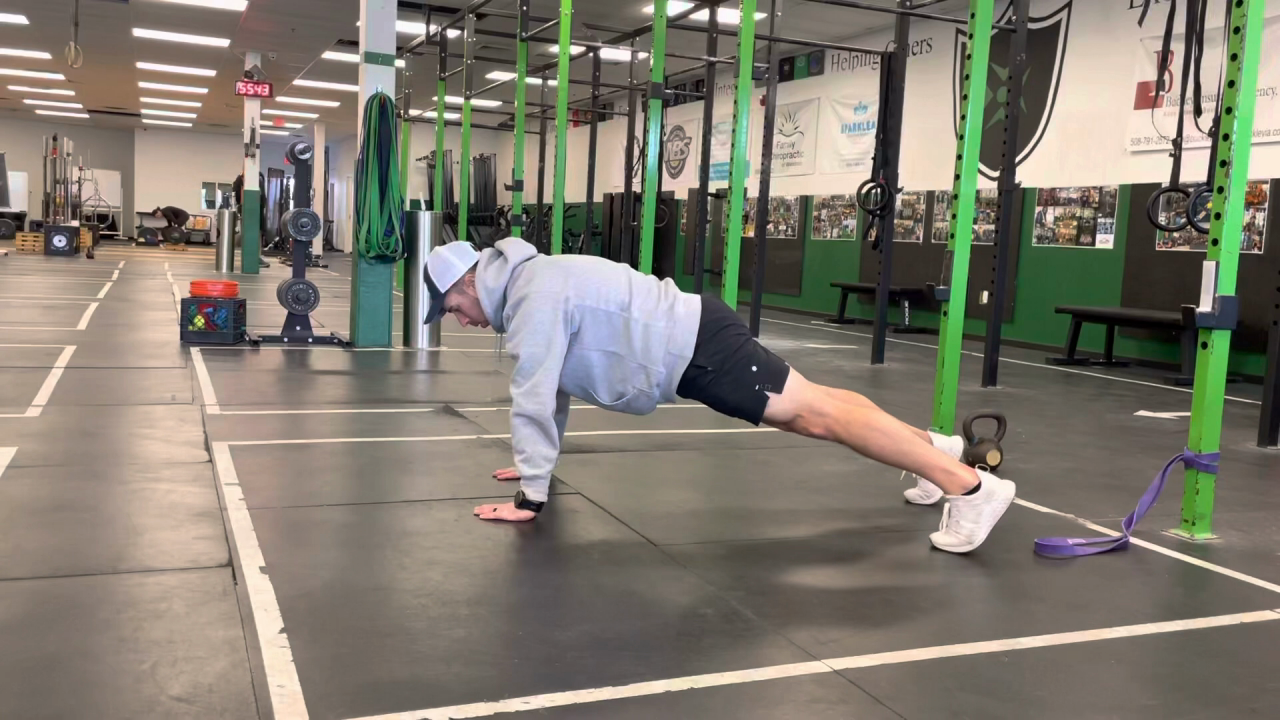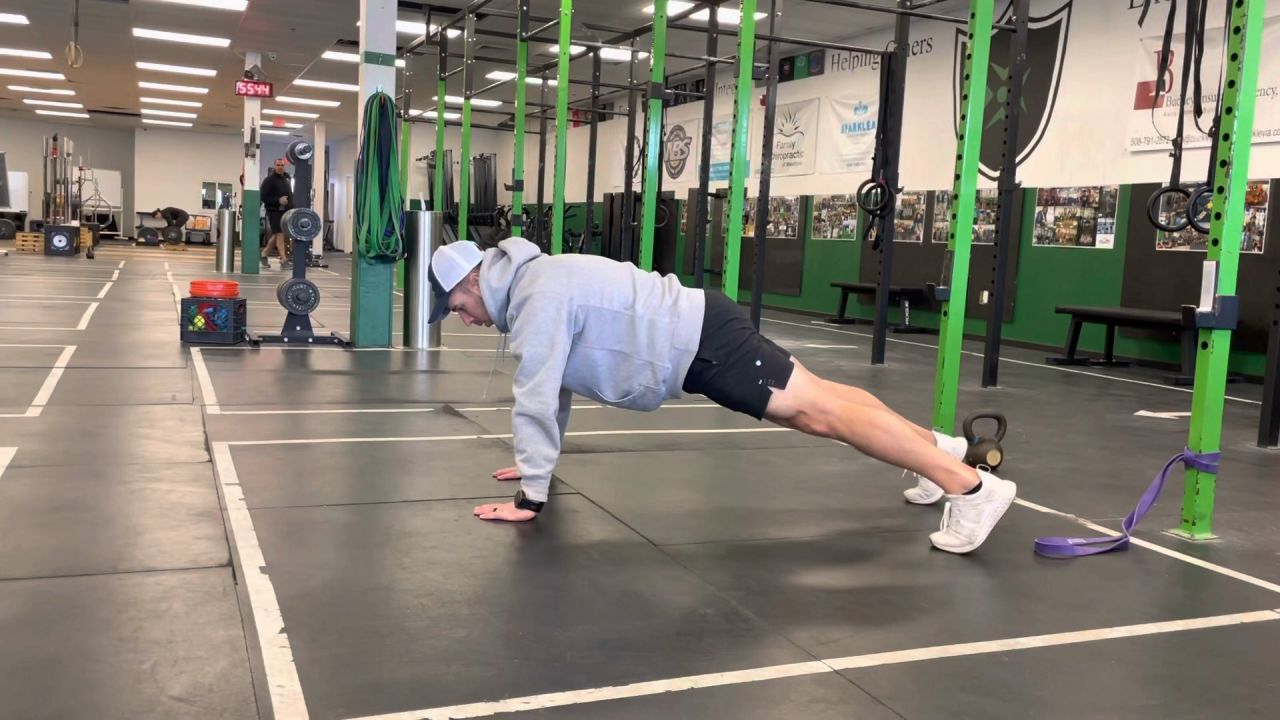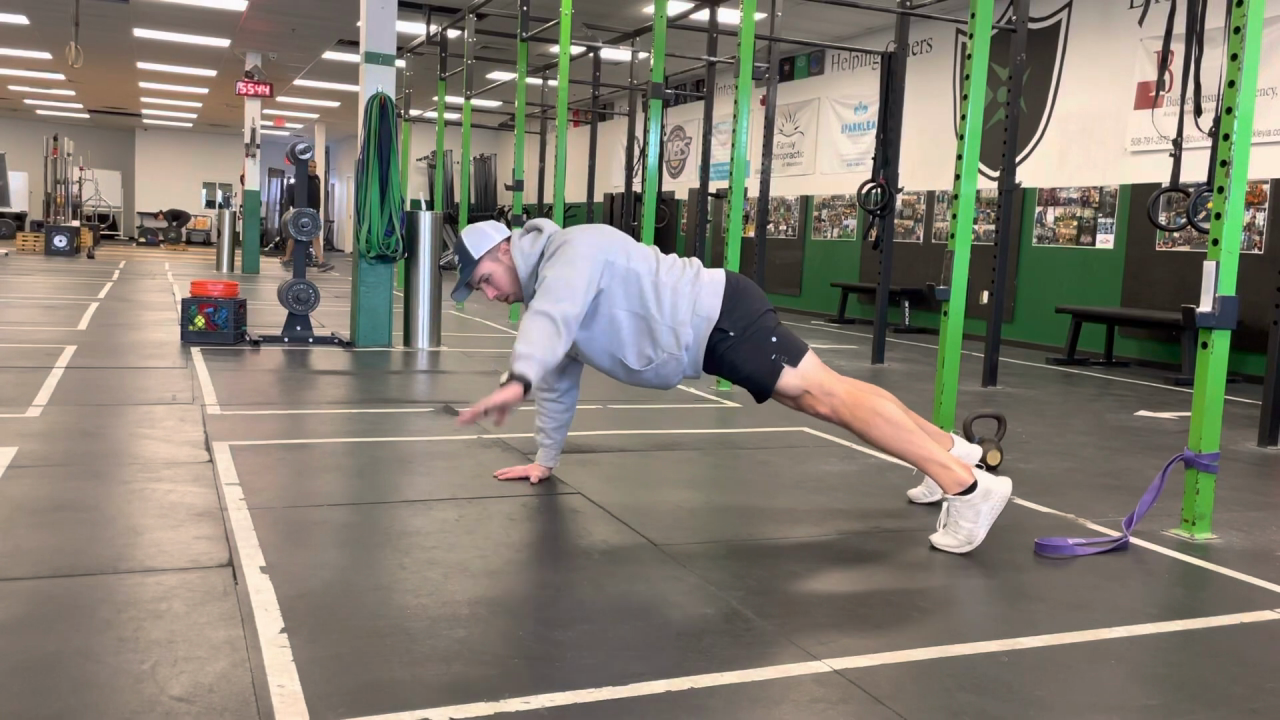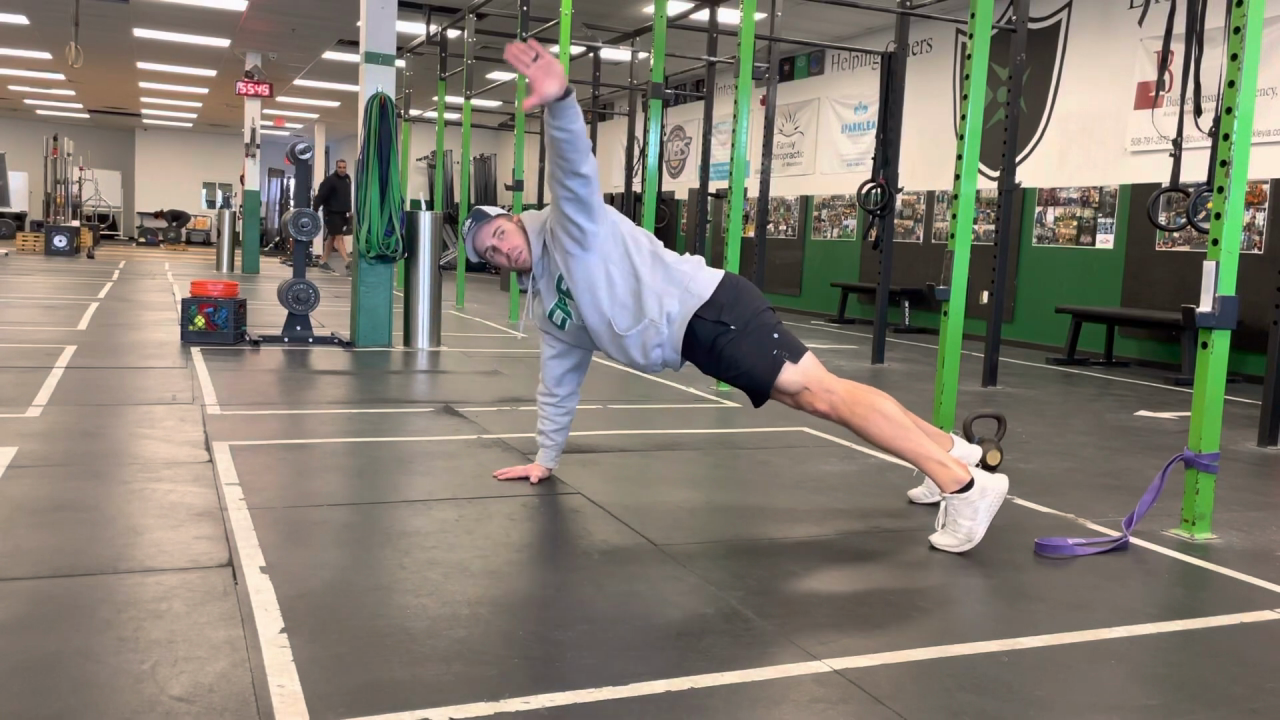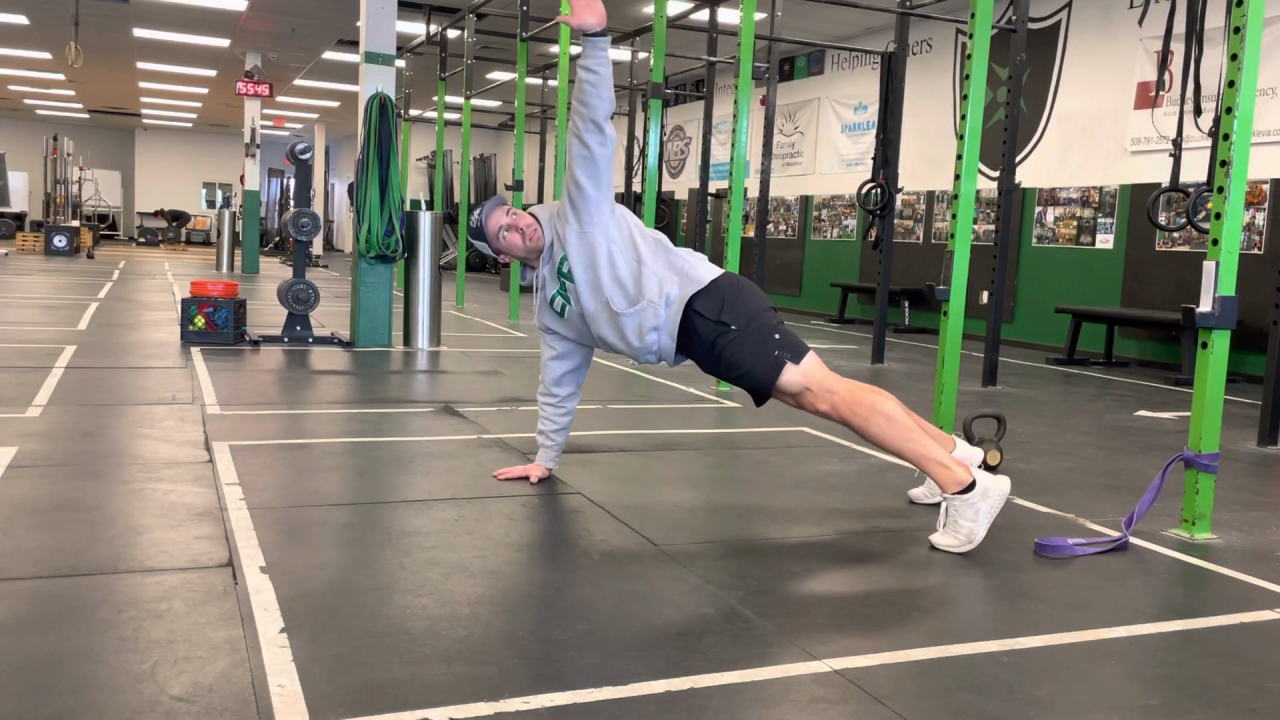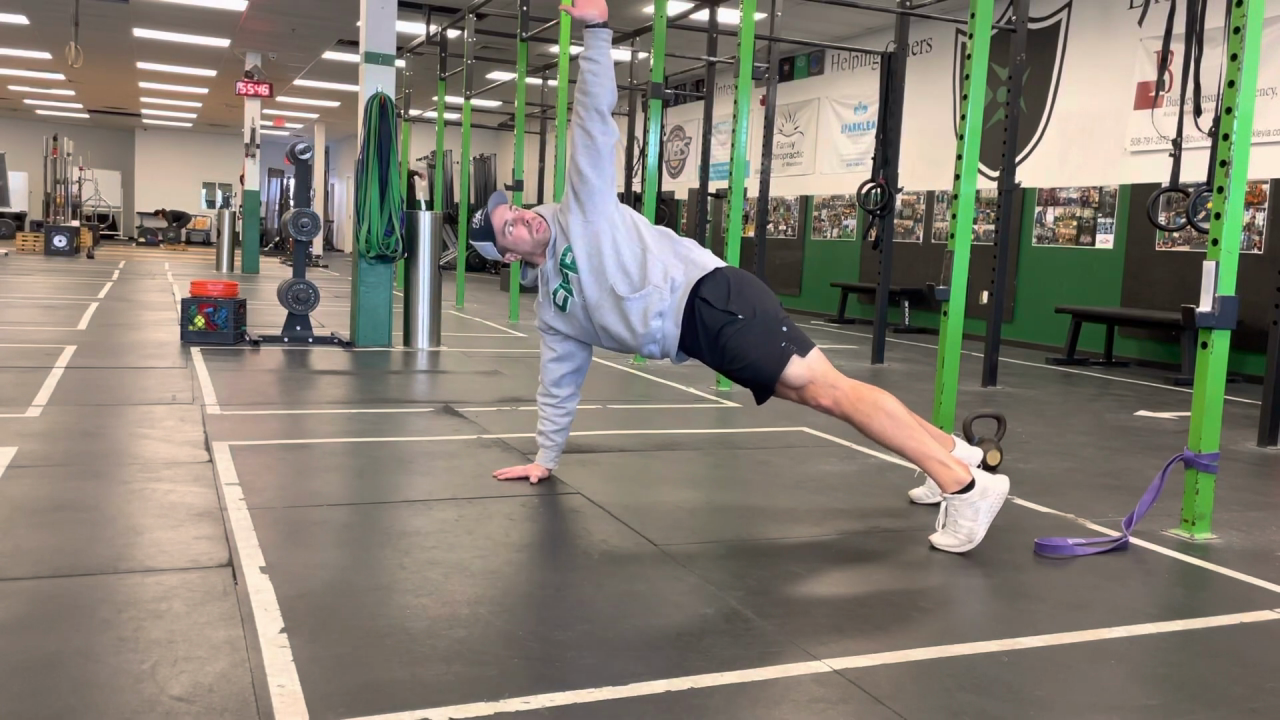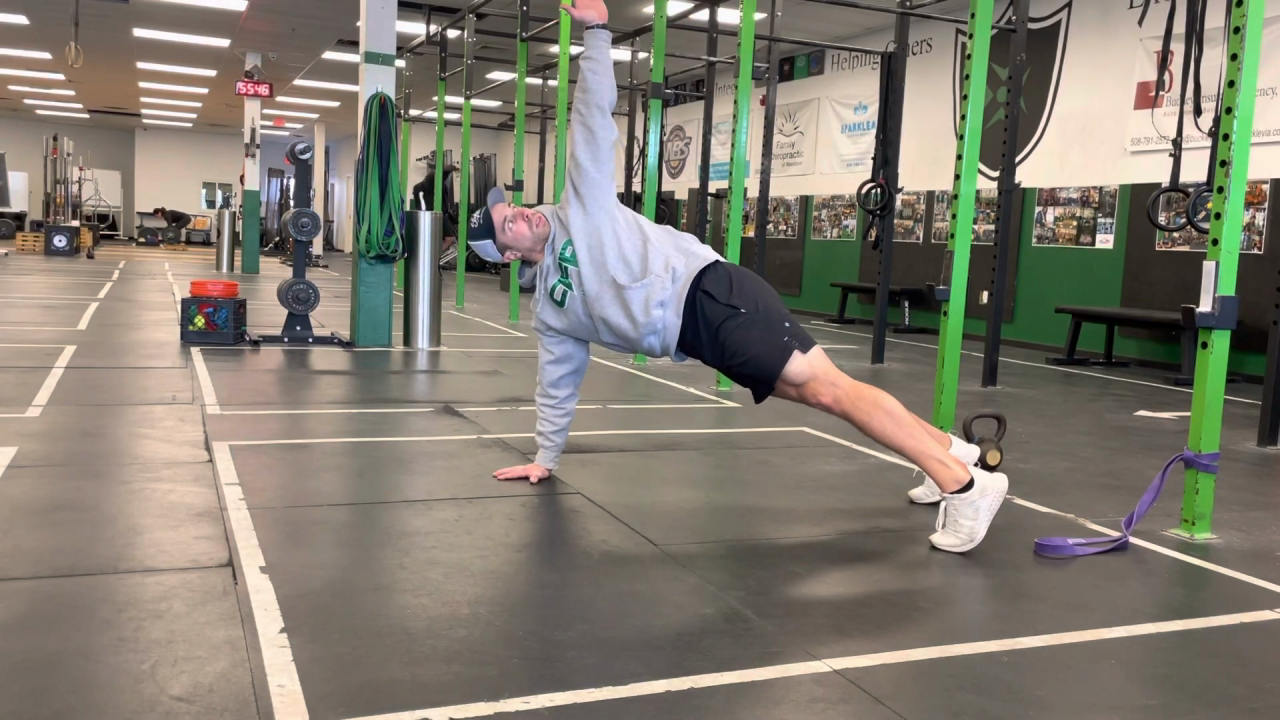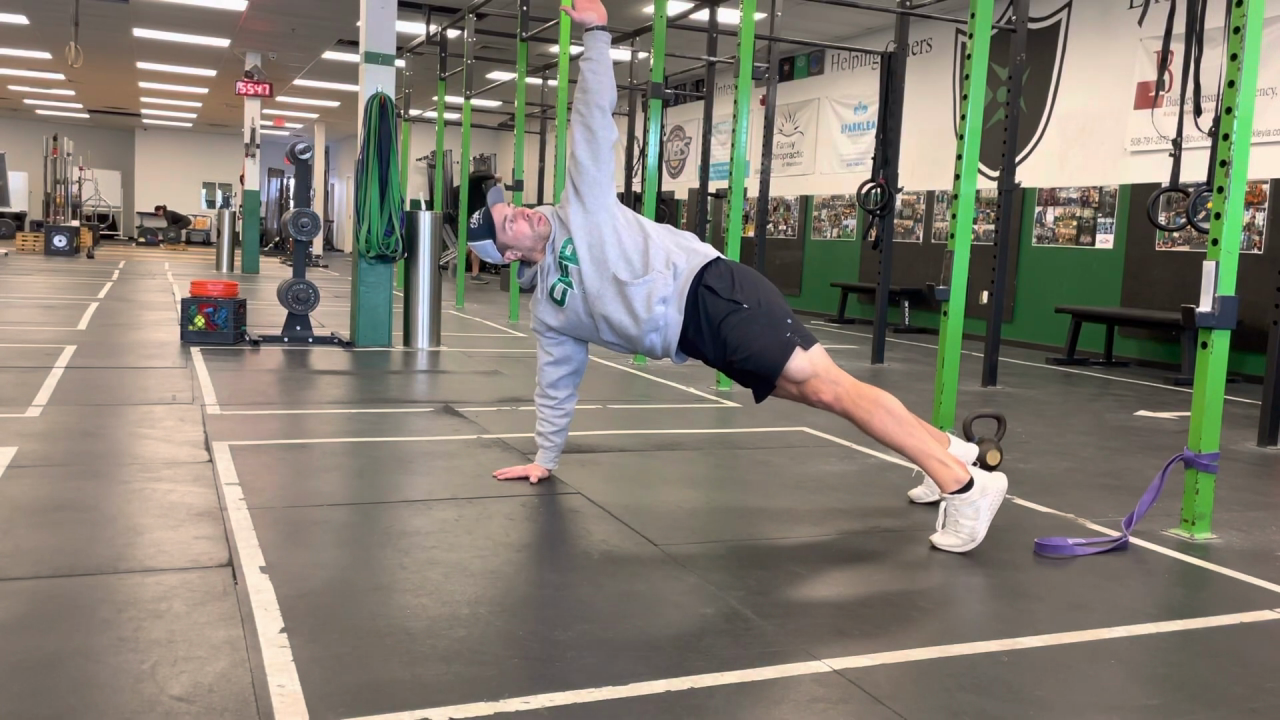
dt=0.5s
person 1, frame 1
left shoulder: (532, 296)
right shoulder: (530, 286)
left elbow: (533, 399)
right elbow: (556, 384)
left wrist: (530, 495)
right wrist: (538, 461)
left hip: (695, 347)
right hip: (690, 343)
left knee: (813, 412)
right knee: (808, 402)
left ankle: (971, 487)
right ankle: (932, 445)
person 1, frame 2
left shoulder: (537, 296)
right shoulder: (533, 283)
left elbow: (535, 400)
right elbow: (554, 387)
left wrist: (529, 496)
right wrist: (536, 461)
left hip: (700, 341)
right hip: (694, 339)
left knee: (817, 411)
right knee: (815, 394)
left ankle: (970, 487)
right ankle: (936, 446)
person 1, frame 3
left shoulder: (571, 248)
right shoulder: (542, 295)
left elbow: (554, 317)
right elbow: (558, 378)
left wrist: (516, 380)
right wrist: (545, 458)
left hip: (721, 315)
right hip: (706, 336)
left knee: (825, 393)
right knee: (820, 395)
left ankle: (968, 486)
right ankle: (950, 448)
person 1, frame 4
left shoulder: (568, 225)
right shoulder: (548, 301)
left elbow: (574, 164)
right elbow: (559, 382)
left wrist: (556, 98)
right wrist: (545, 456)
left hip: (710, 309)
right hip: (697, 337)
left knee: (821, 393)
right knee: (816, 401)
left ankle: (963, 483)
right ankle: (952, 456)
person 1, frame 5
left shoulder: (579, 213)
right shoulder: (549, 305)
left elbow: (592, 127)
right elbow: (559, 380)
right wrist: (545, 457)
left hip: (706, 304)
right hip: (692, 338)
left knee: (822, 391)
right knee: (813, 398)
left ankle: (965, 483)
right ankle: (951, 453)
person 1, frame 6
left shoulder: (582, 209)
right shoulder: (552, 305)
left elbow: (594, 118)
right elbow: (559, 380)
right wrist: (546, 456)
left hip: (710, 296)
right hip: (695, 335)
left knee: (826, 387)
right knee: (815, 395)
left ankle: (964, 482)
right ankle: (950, 453)
person 1, frame 7
left shoulder: (582, 205)
right shoulder: (549, 308)
left elbow: (594, 114)
right elbow: (558, 382)
right wrist: (545, 456)
left hip: (710, 292)
right hip: (696, 334)
left knee: (827, 386)
right knee: (812, 394)
left ankle: (966, 482)
right ankle: (946, 451)
person 1, frame 8
left shoulder: (580, 207)
right shoulder: (547, 307)
left elbow: (593, 117)
right elbow: (556, 382)
right wrist: (545, 457)
left hip: (710, 290)
right hip: (695, 335)
left knee: (826, 385)
right knee: (812, 394)
left ankle: (963, 482)
right ankle: (946, 451)
